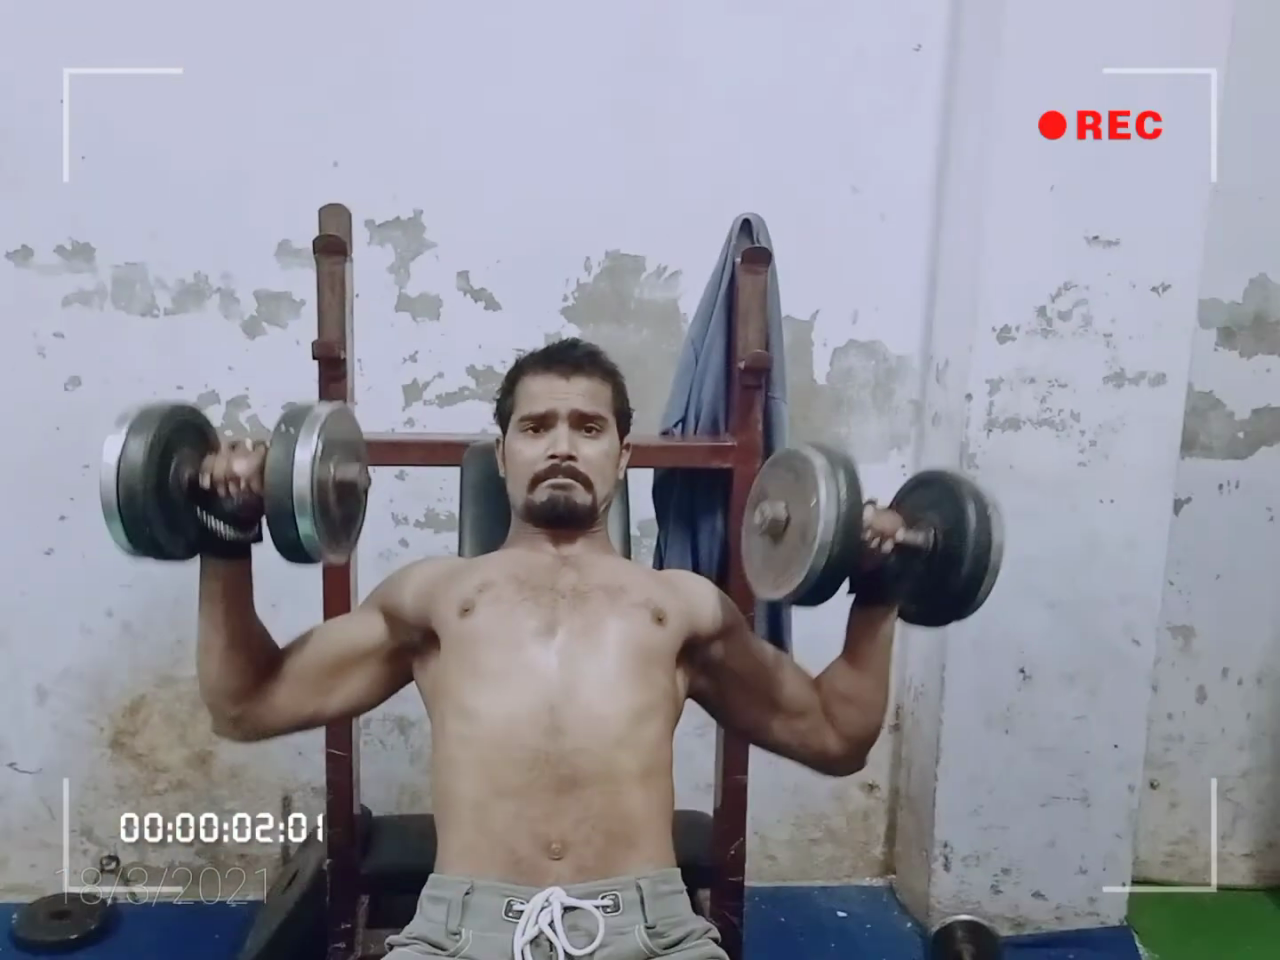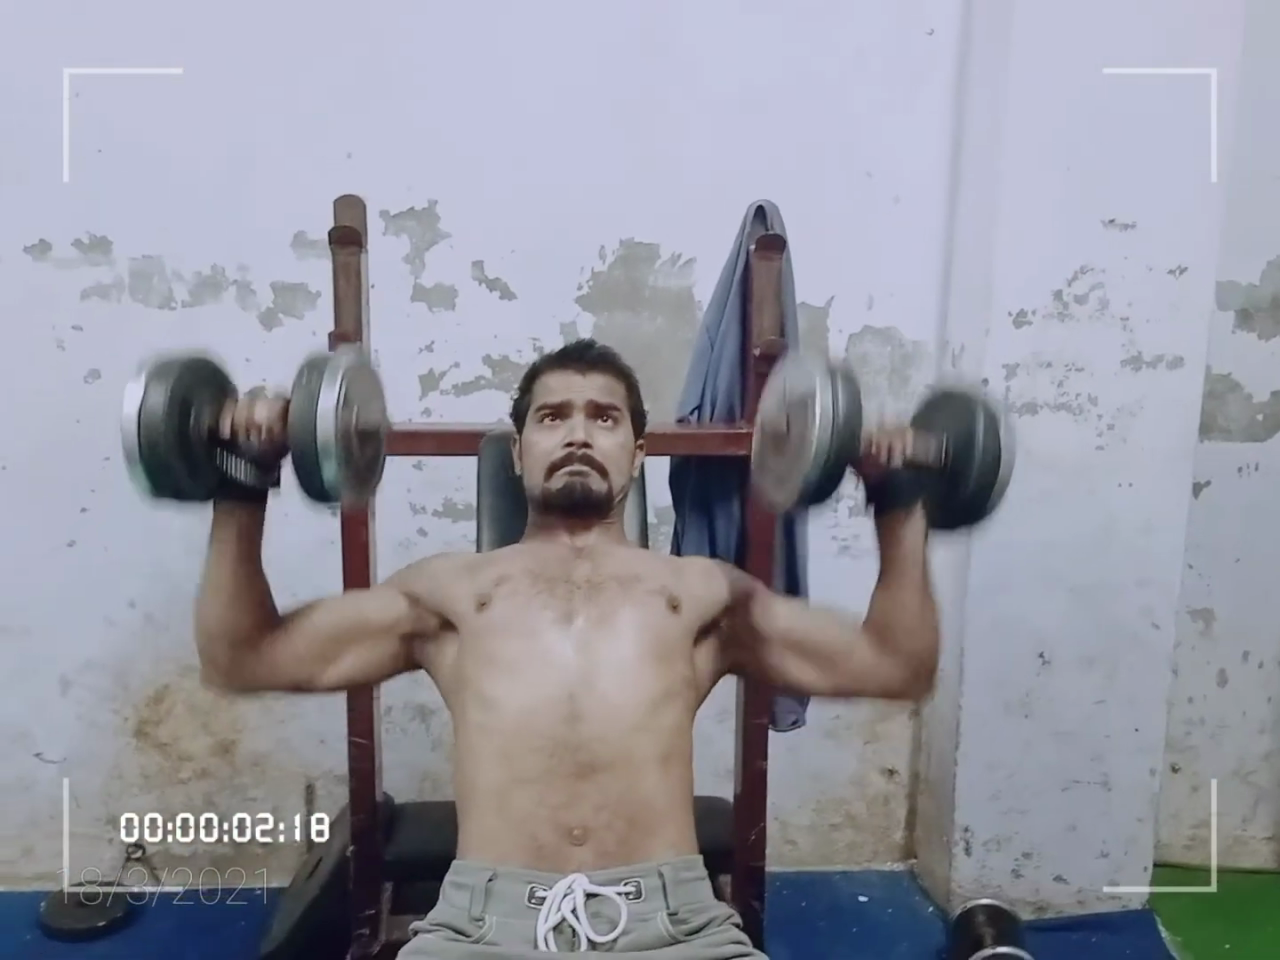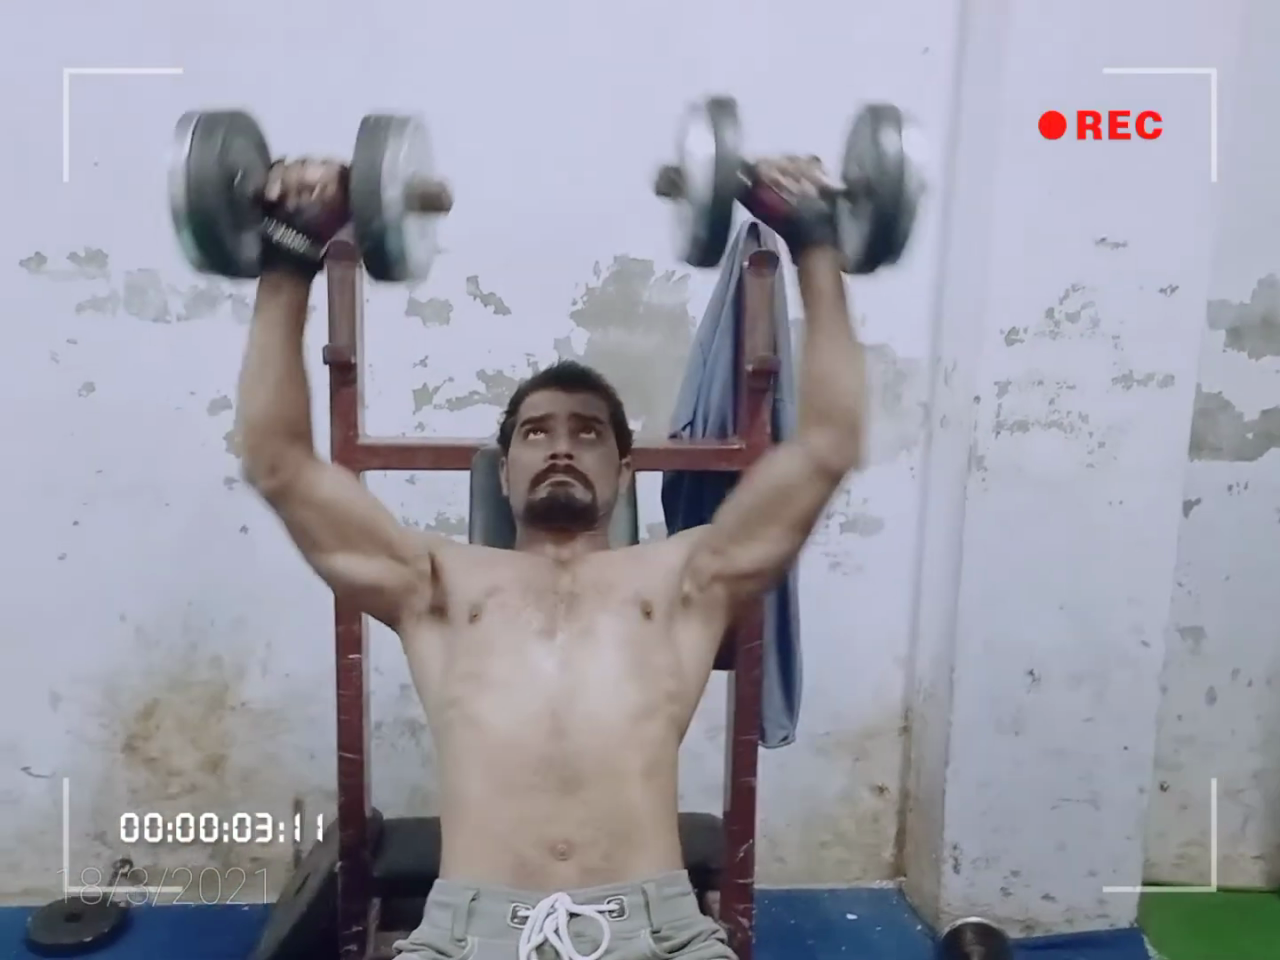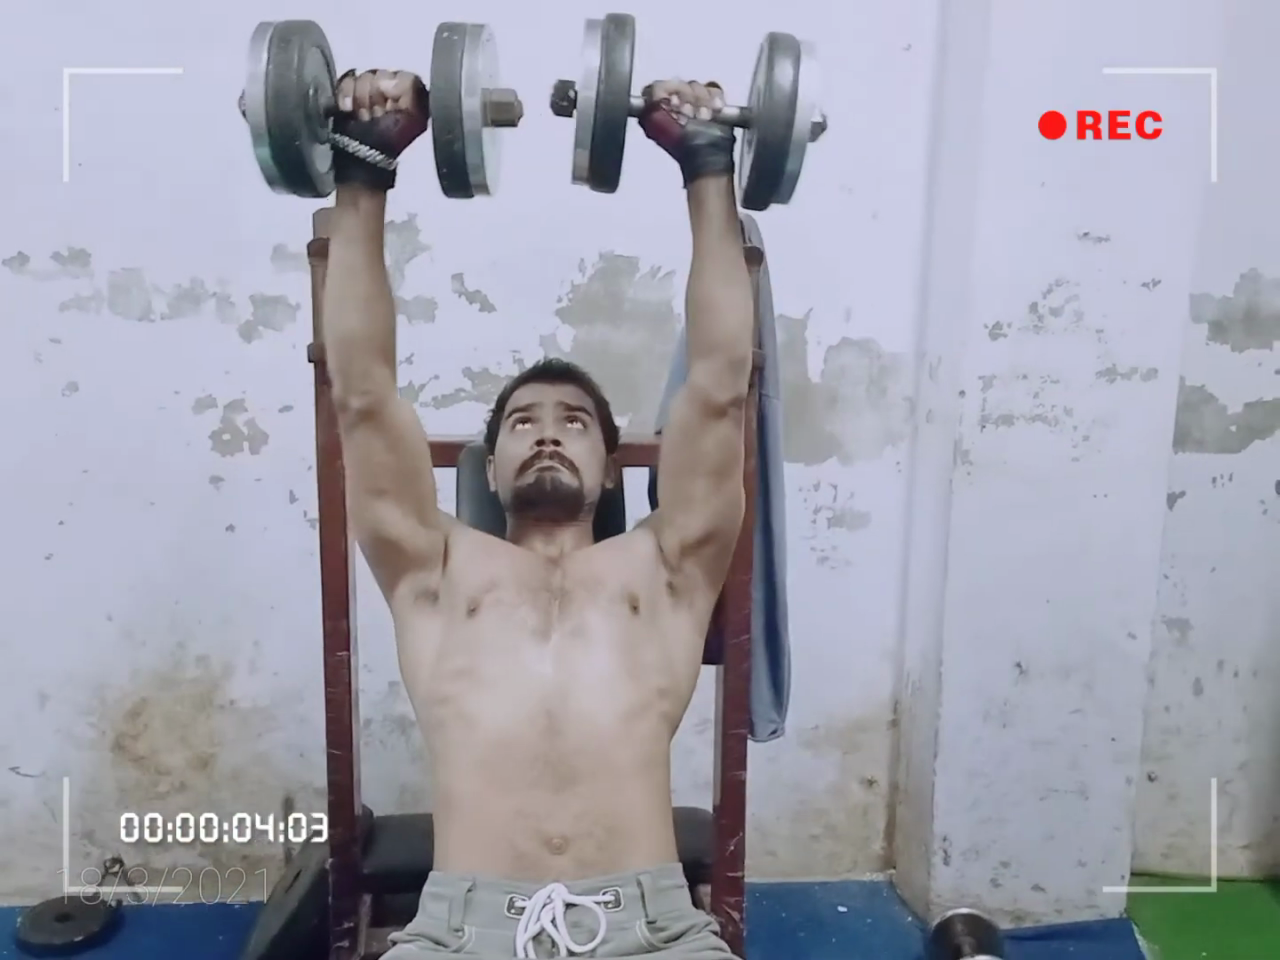
dt=0.7s
person 1, frame 1
left shoulder: (685, 603)
right shoulder: (432, 592)
left elbow: (837, 738)
right elbow: (245, 707)
left wrist: (874, 595)
right wrist: (228, 543)
person 1, frame 2
left shoulder: (705, 593)
right shoulder: (447, 589)
left elbow: (898, 665)
right elbow: (239, 657)
left wrist: (898, 501)
right wrist: (243, 485)
person 1, frame 3
left shoulder: (679, 579)
right shoulder: (441, 583)
left elbow: (829, 446)
right elbow: (277, 463)
left wrist: (815, 245)
right wrist: (289, 255)
person 1, frame 4
left shoulder: (662, 570)
right shoulder: (438, 571)
left elbow: (717, 385)
right elbow: (364, 390)
left wrist: (707, 170)
right wrist: (362, 172)
